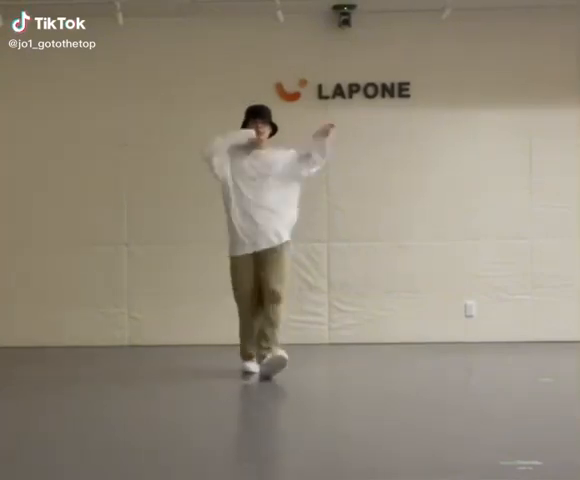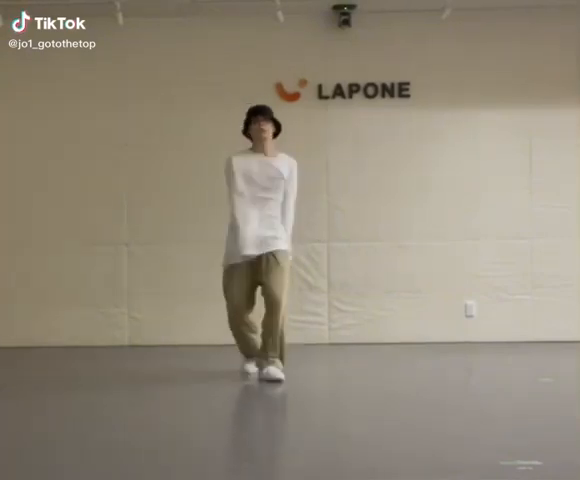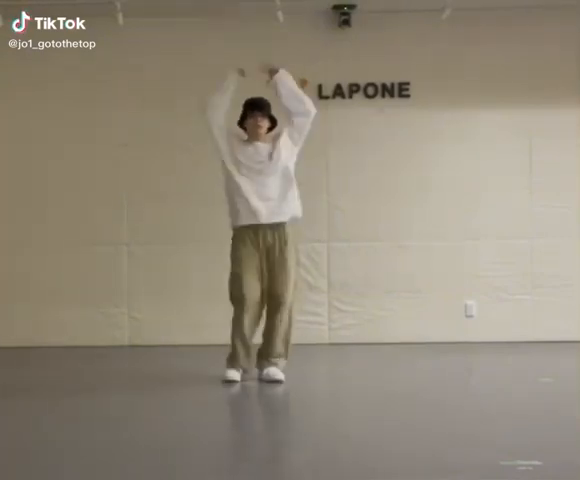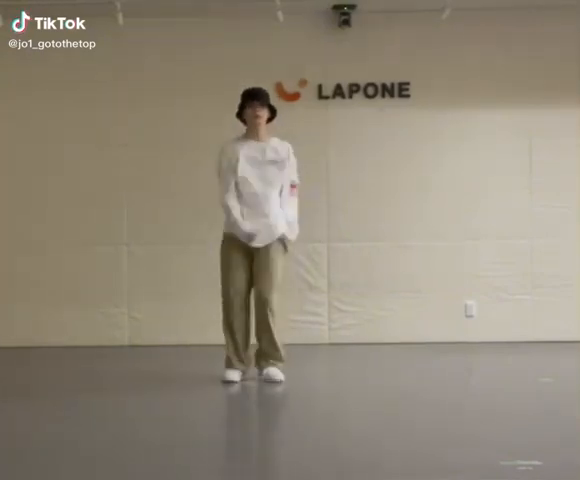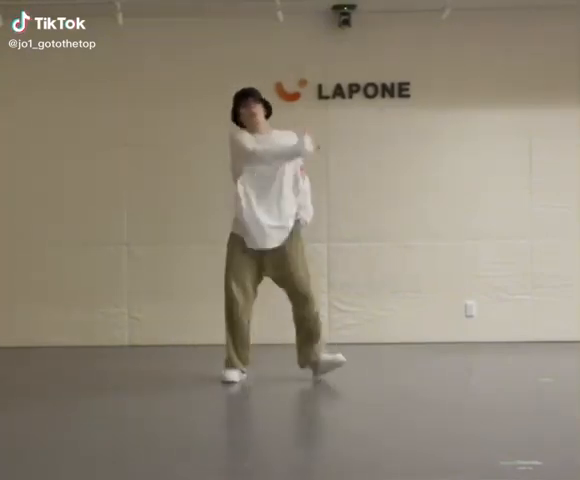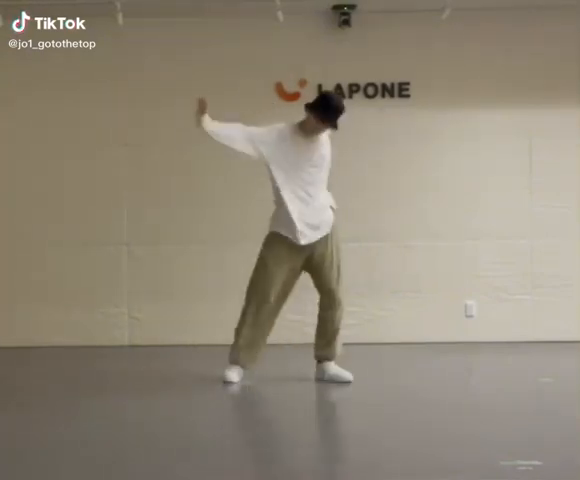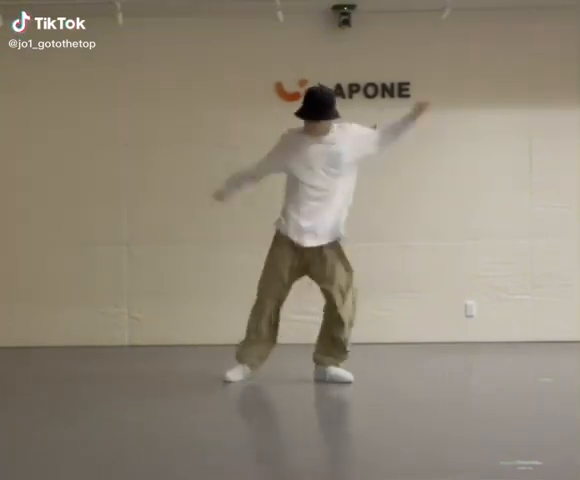
dt=0.4s
person 1, frame 1
left shoulder: (284, 157)
right shoulder: (231, 157)
left elbow: (312, 162)
right elbow: (209, 153)
left wrist: (320, 139)
right wrist: (242, 136)
left hip: (276, 237)
right hip: (242, 241)
left knee: (274, 294)
right knee: (247, 303)
left ankle: (272, 350)
right ankle: (251, 355)
person 1, frame 2
left shoulder: (288, 163)
right shoulder: (237, 162)
left elbow: (287, 208)
right elbow: (239, 202)
left wrist: (285, 241)
right wrist: (245, 240)
left hip: (275, 245)
right hip: (242, 246)
left knee: (276, 301)
right knee: (238, 309)
left ankle: (271, 361)
right ankle: (253, 355)
person 1, frame 3
left shoulder: (286, 145)
right shoulder: (231, 147)
left elbow: (306, 110)
right elbow: (214, 112)
left wrist: (280, 76)
right wrist: (233, 79)
left hip: (280, 232)
right hip: (246, 232)
left knee: (281, 298)
right knee: (246, 299)
left ankle: (271, 362)
right ankle: (238, 362)
person 1, frame 4
left shoulder: (283, 149)
right shoulder: (230, 150)
left elbow: (290, 194)
right elbow: (226, 194)
left wrist: (288, 232)
right wrist: (240, 224)
left hip: (271, 235)
right hip: (236, 235)
left knee: (266, 298)
right knee: (234, 301)
left ankle: (270, 362)
right ankle: (237, 363)
person 1, frame 5
left shoulder: (289, 138)
right shoulder: (239, 139)
left elbow: (299, 180)
right elbow: (263, 155)
left wrist: (303, 215)
right wrist: (302, 145)
left hip: (285, 232)
right hip: (246, 235)
left knee: (303, 295)
right knee: (237, 301)
left ankle: (314, 358)
right ankle: (236, 364)
person 1, frame 6
left shoulder: (324, 141)
right shoulder: (276, 136)
right elbow: (240, 133)
right wrist: (206, 121)
left hip: (323, 230)
right hip: (287, 232)
left knee: (332, 297)
right knee: (262, 298)
left ankle: (326, 363)
right ankle: (238, 362)
person 1, frame 7
left shoulder: (353, 135)
right shoulder: (291, 141)
left elbow: (384, 136)
right elbow: (260, 169)
left wrist: (411, 117)
right wrist: (229, 187)
left hip: (330, 237)
right hip: (290, 235)
left knee: (341, 302)
right knee: (269, 298)
left ankle: (327, 362)
right ankle: (248, 361)
